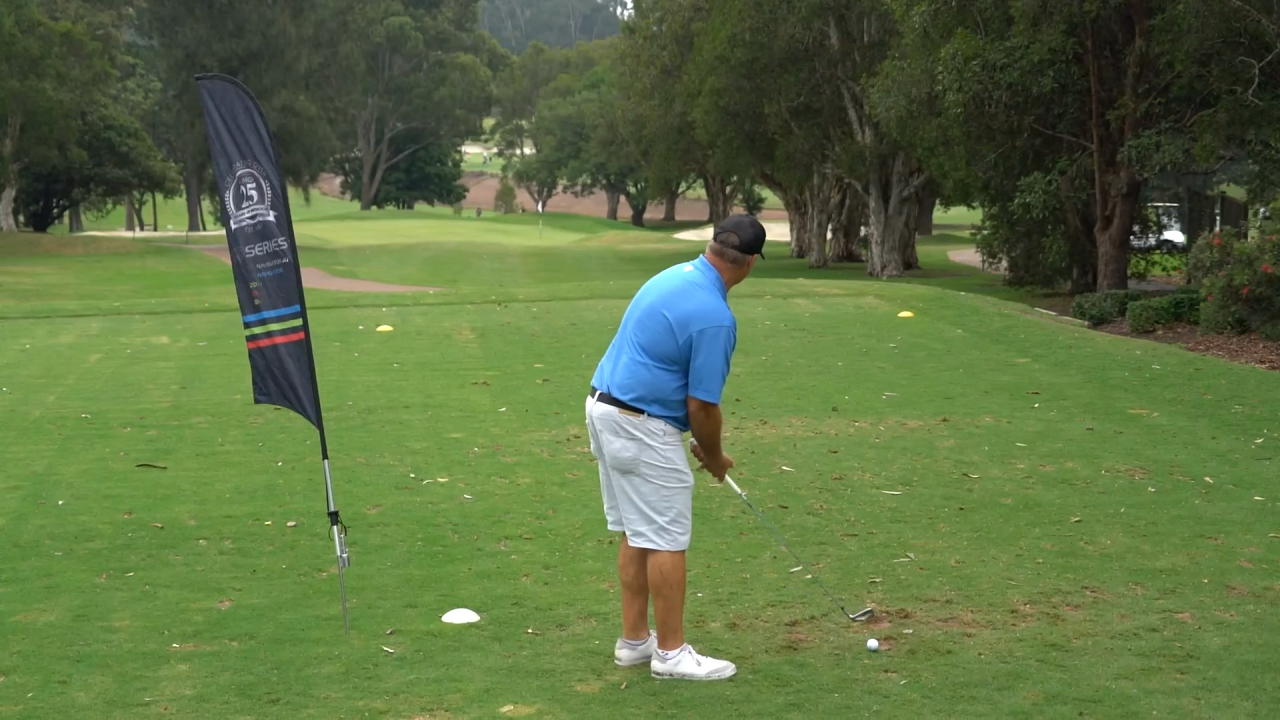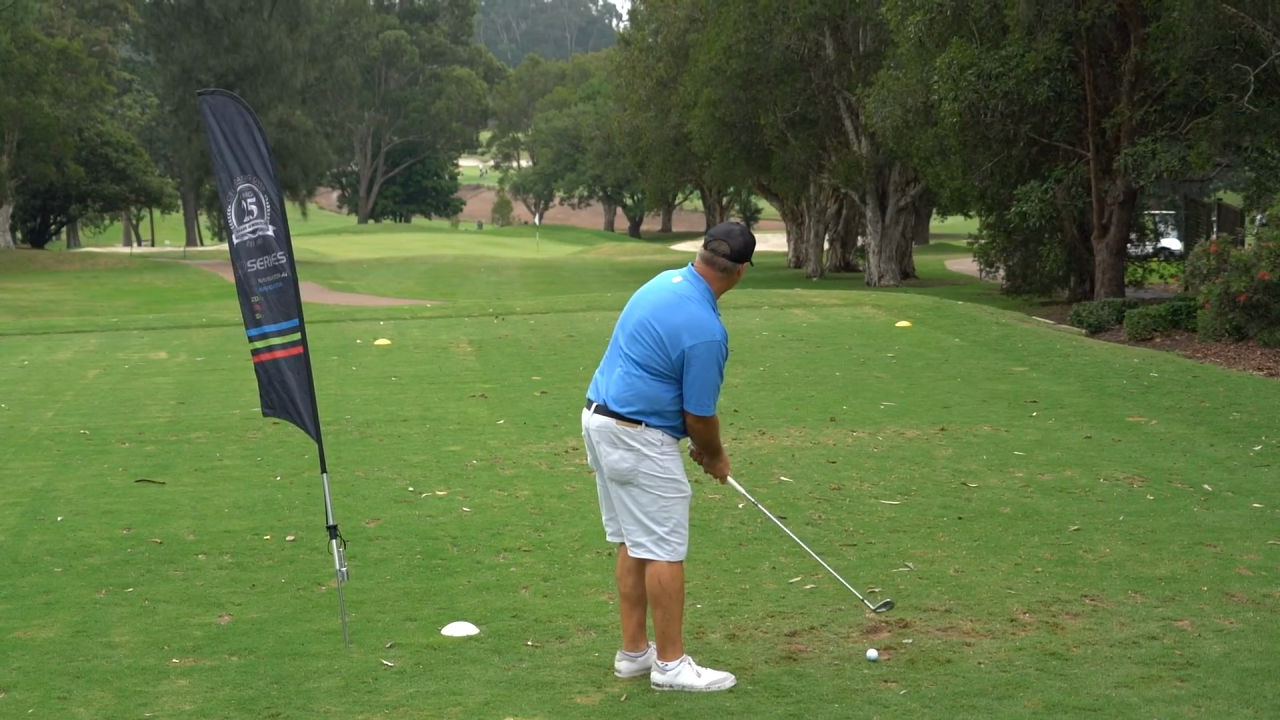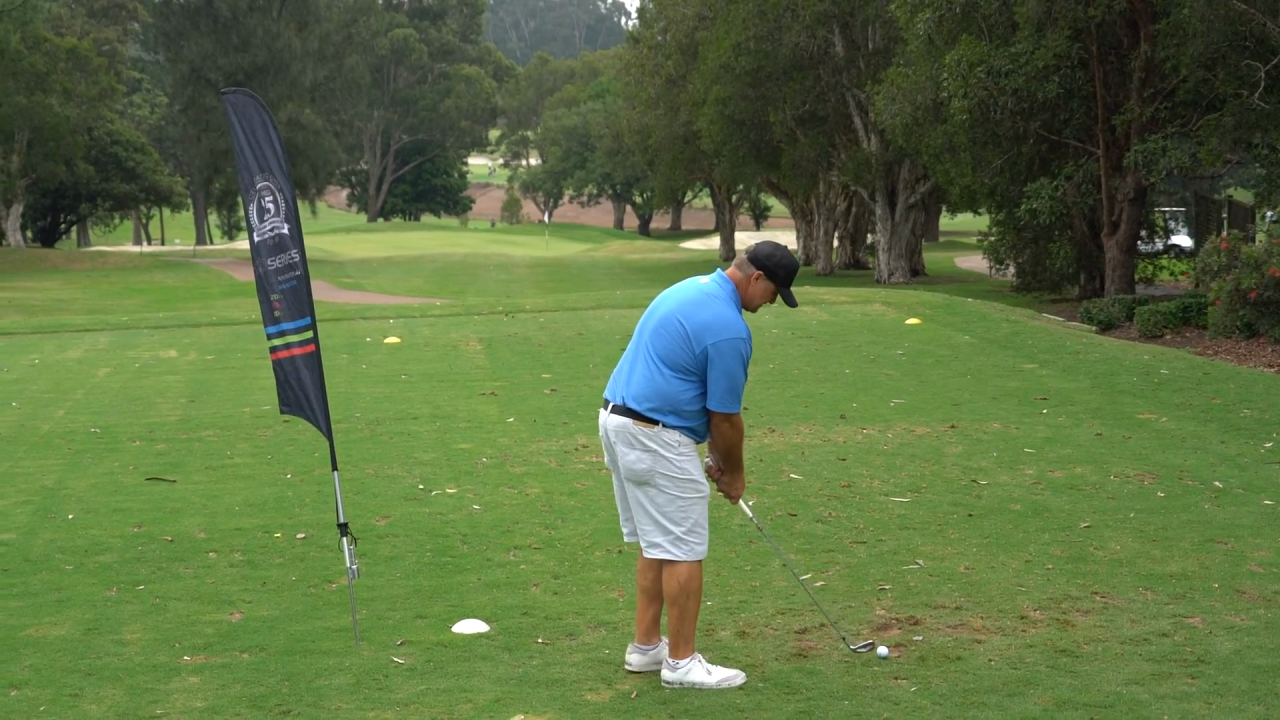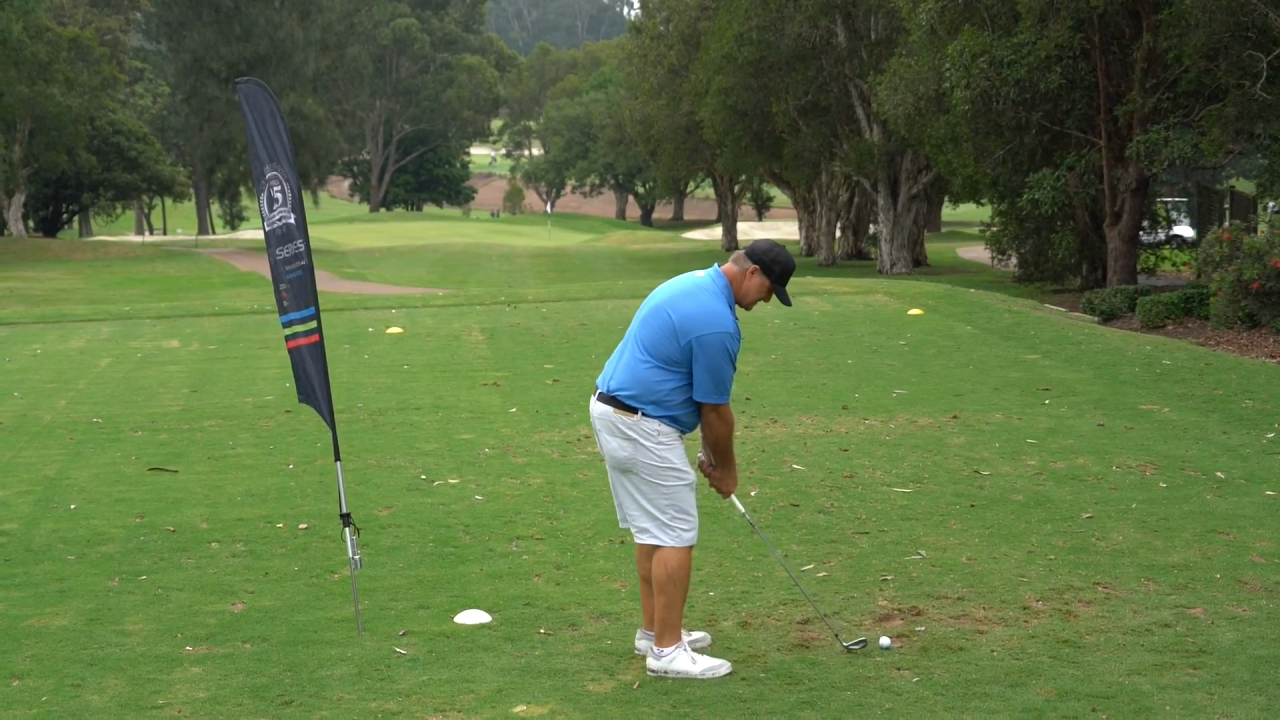
dt=0.7s
person 1, frame 1
left shoulder: (676, 275)
right shoulder: (714, 315)
right elbow: (702, 406)
left wrist: (702, 445)
right wrist: (714, 457)
left hip: (606, 409)
right hip: (642, 425)
left knee: (636, 533)
right knee: (666, 539)
left ankle: (634, 639)
right ankle: (670, 652)
person 1, frame 2
left shoulder: (666, 282)
right shoulder: (704, 329)
right elbow: (699, 416)
left wrist: (703, 445)
right wrist: (715, 456)
left hip: (603, 419)
right hip: (639, 436)
left knee: (633, 543)
right knee: (663, 549)
left ankle: (634, 650)
right ankle: (670, 663)
person 1, frame 3
left shoulder: (693, 289)
right shoulder: (728, 328)
right elbow: (726, 417)
left wrist: (715, 457)
right wrist: (734, 472)
left hip: (619, 420)
right hip: (654, 436)
left knee: (655, 542)
right knee: (683, 549)
left ankle: (646, 646)
right ankle: (681, 661)
person 1, frame 4
left shoulder: (696, 284)
right shoulder: (715, 321)
right elbow: (715, 409)
left wrist: (712, 453)
right wrist: (726, 468)
left hip: (616, 411)
right hip: (641, 424)
left knee: (652, 529)
right knee: (675, 535)
left ankle: (654, 630)
right ankle: (666, 650)
